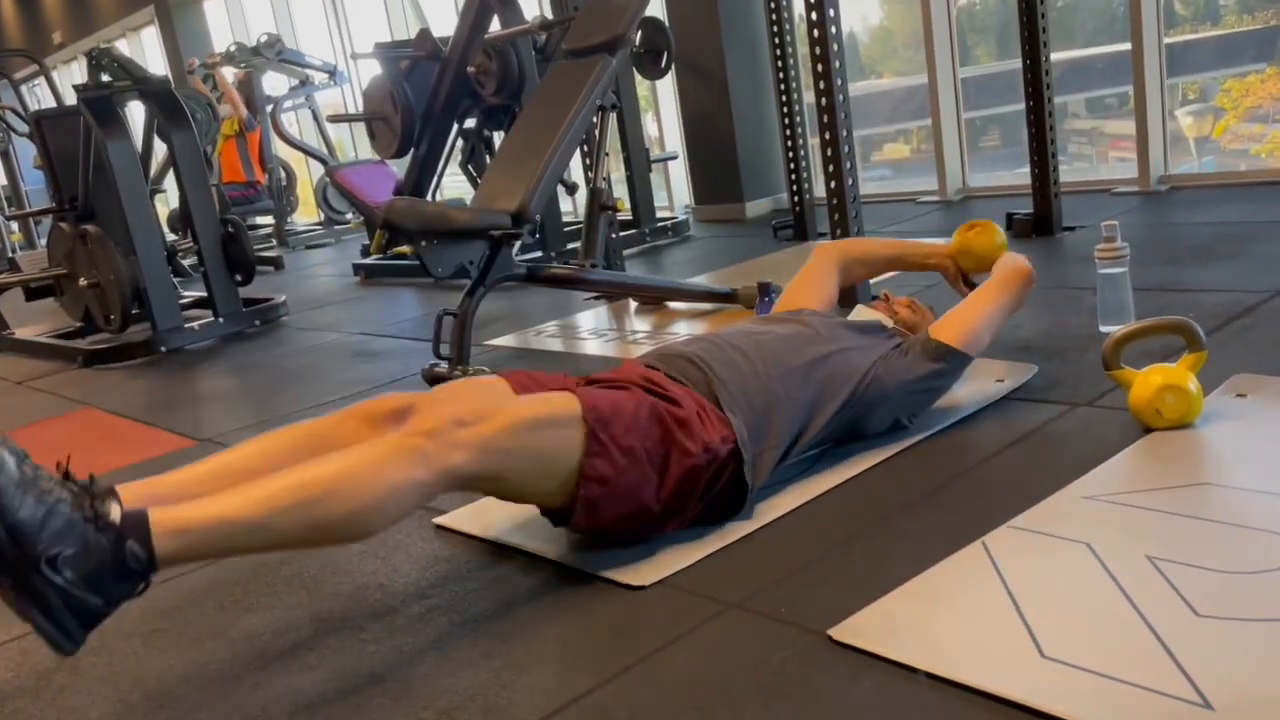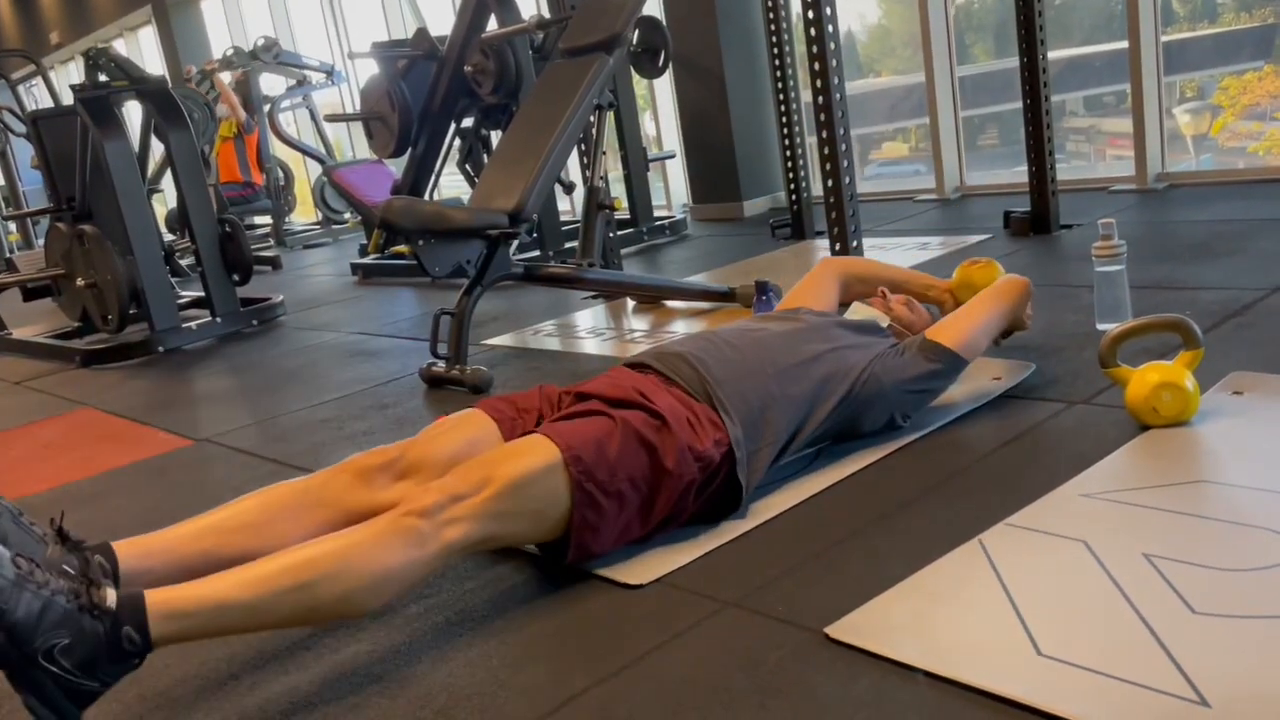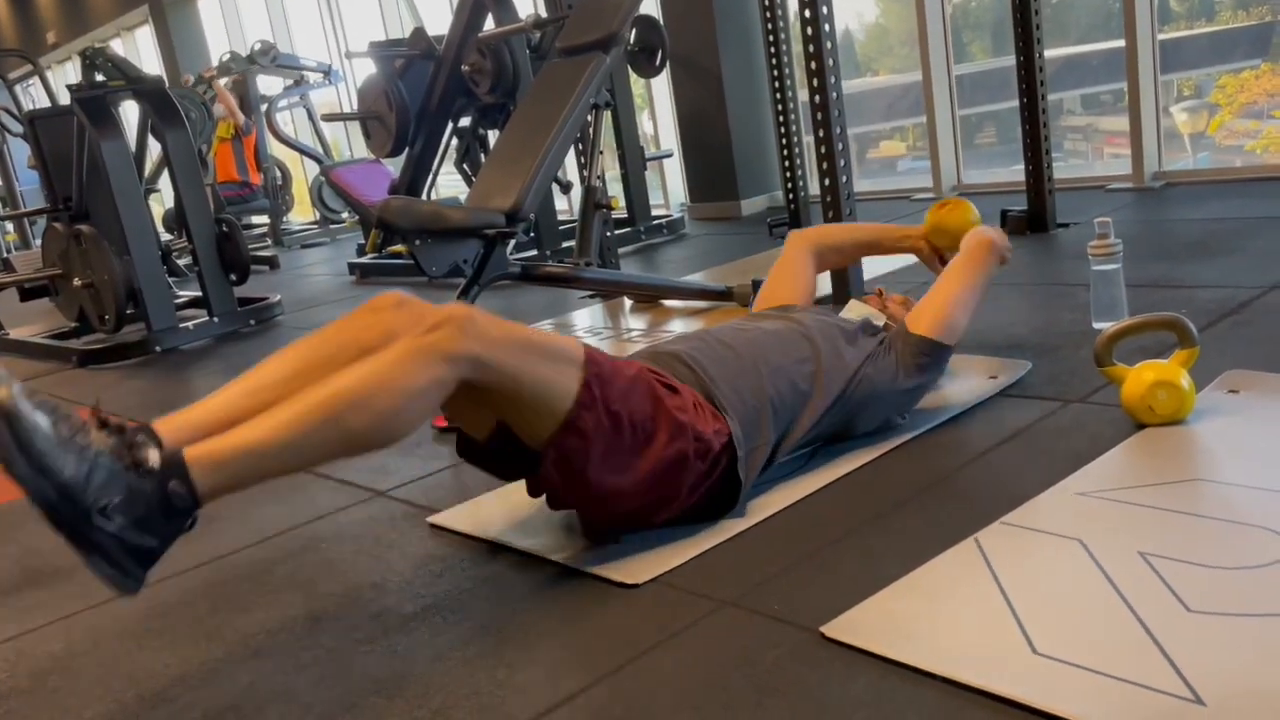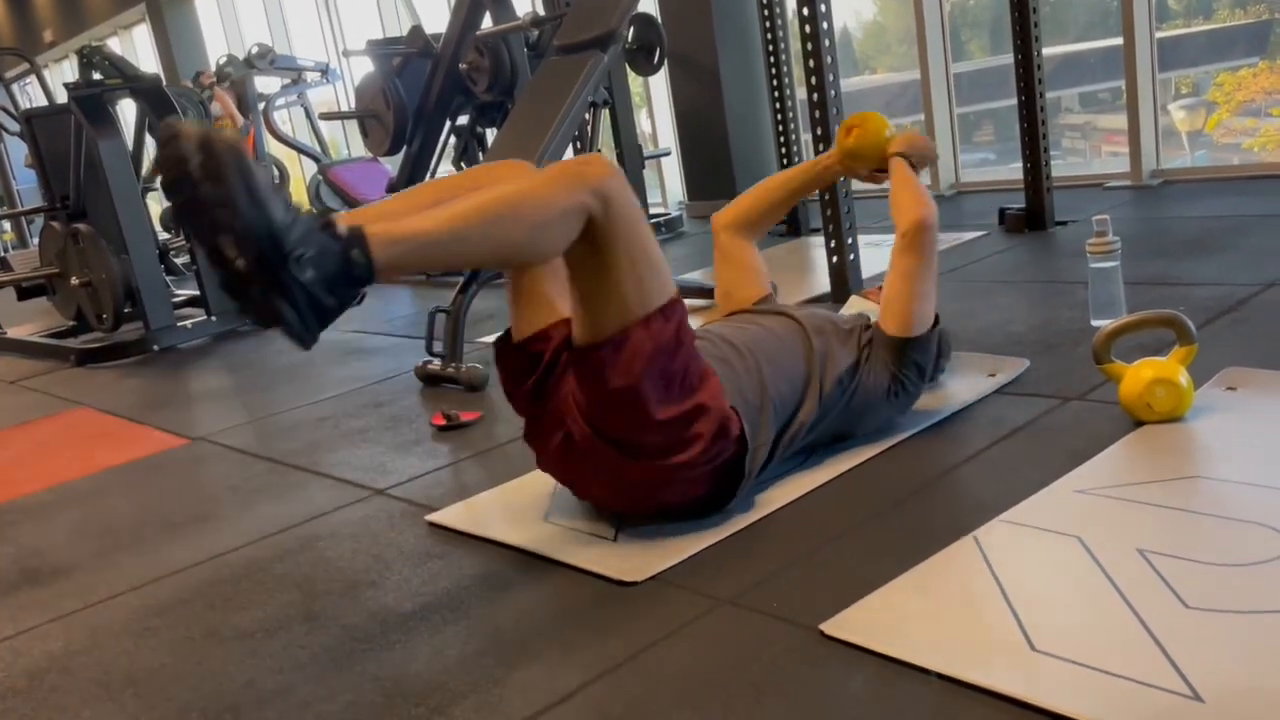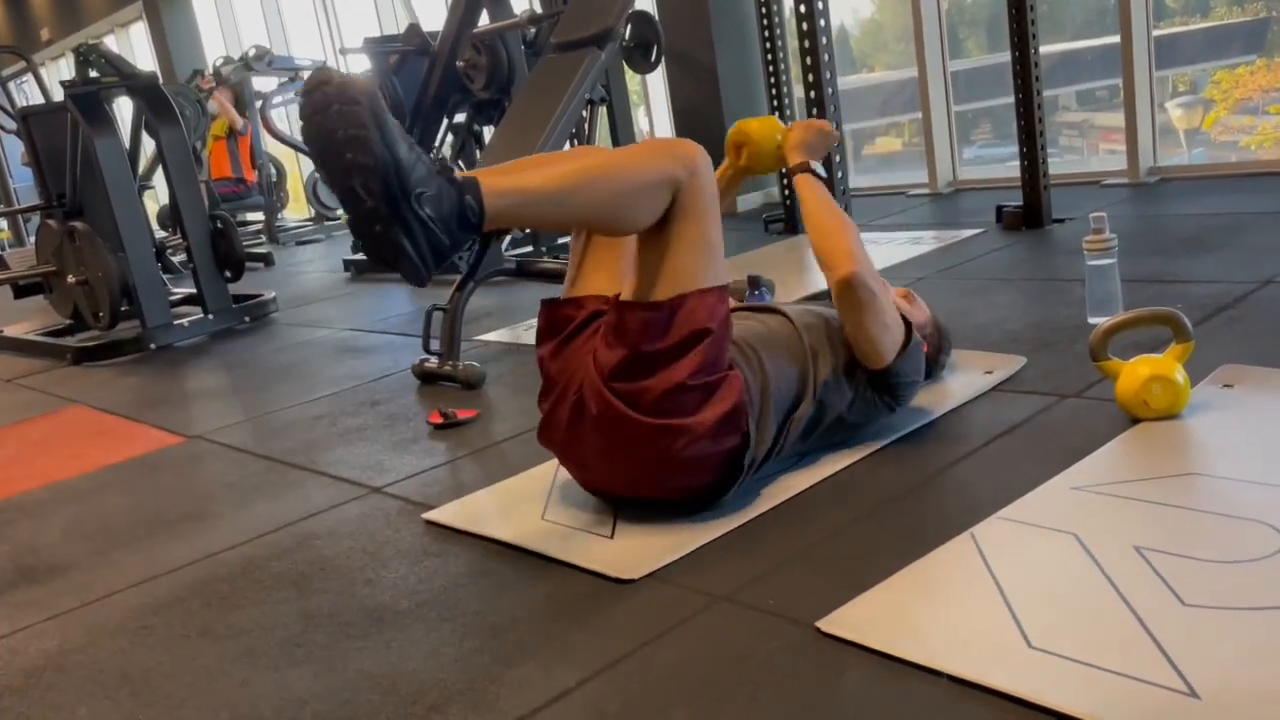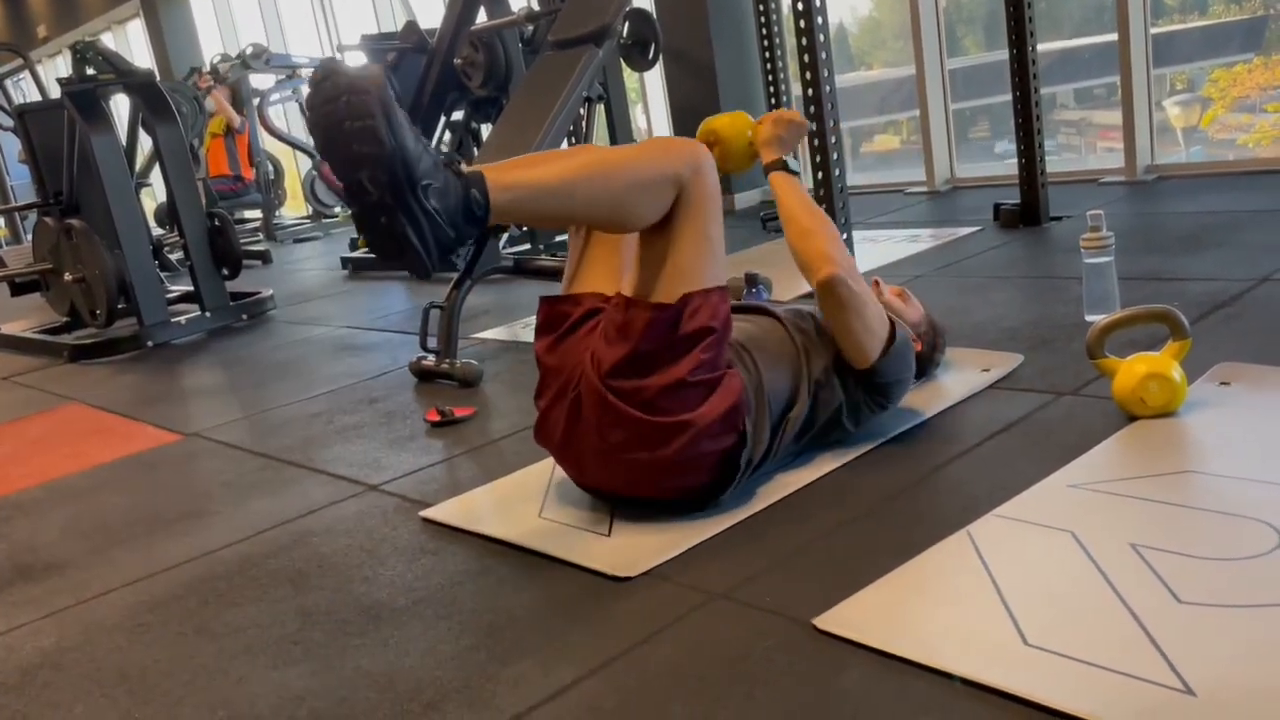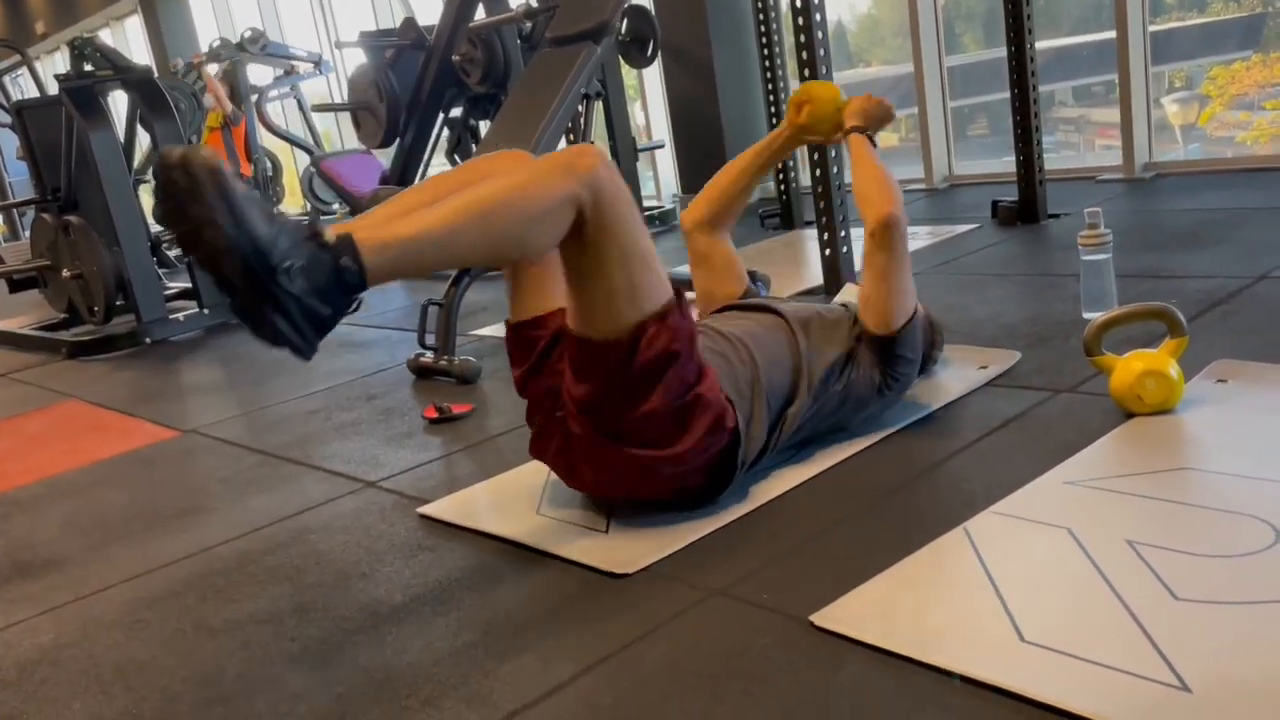
dt=0.3s
person 1, frame 1
left shoulder: (904, 373)
right shoulder: (819, 325)
left elbow: (1007, 282)
right elbow: (831, 249)
left wrist: (1006, 268)
right wrist: (939, 250)
left hip: (690, 435)
right hip: (630, 385)
left knee: (443, 448)
right knee: (390, 419)
left ankle: (111, 561)
right ankle: (102, 514)
person 1, frame 2
left shoulder: (899, 370)
right shoulder: (821, 323)
left elbow: (1011, 294)
right elbow: (836, 262)
left wrist: (992, 295)
right wrist: (933, 277)
left hip: (683, 438)
right hip: (619, 390)
left knee: (441, 516)
right knee: (383, 475)
left ankle: (110, 630)
right ankle: (99, 571)
person 1, frame 3
left shoulder: (897, 363)
right shoulder: (805, 321)
left elbow: (975, 270)
right elbow: (804, 240)
left wrist: (977, 240)
right wrist: (912, 237)
left hip: (681, 453)
right hip: (621, 413)
left knee: (455, 338)
right knee: (397, 313)
left ankle: (162, 489)
right ankle: (147, 452)
person 1, frame 4
left shoulder: (890, 369)
right shoulder: (779, 323)
left elbow: (920, 233)
right elbow: (732, 224)
left wrist: (897, 164)
right wrist: (839, 162)
left hip: (675, 440)
right hip: (581, 421)
left knee: (594, 179)
right knee: (510, 178)
left ankle: (326, 269)
right ankle: (304, 252)
person 1, frame 5
left shoulder: (889, 368)
right shoulder: (779, 330)
left elbow: (853, 275)
right elbow: (684, 248)
left wrist: (804, 170)
right wrist: (740, 169)
left hip: (675, 431)
right hip: (586, 410)
left knee: (679, 162)
right knee: (606, 169)
left ankle: (448, 208)
right ankle: (432, 208)
person 1, frame 6
left shoulder: (882, 369)
right shoulder: (777, 329)
left elbow: (831, 276)
right elbow: (681, 254)
left wrist: (776, 162)
left hip: (669, 427)
right hip: (584, 409)
left knee: (683, 160)
right knee: (605, 169)
left ankle: (454, 200)
right ankle: (447, 201)
person 1, frame 7
left shoulder: (878, 360)
right shoulder: (772, 320)
left elbow: (887, 229)
right elbow: (703, 220)
left wrist: (856, 135)
right wrist: (789, 136)
left hip: (673, 431)
right hip: (575, 414)
left knee: (584, 170)
right knee: (509, 172)
left ankle: (324, 275)
right ankle: (306, 259)
